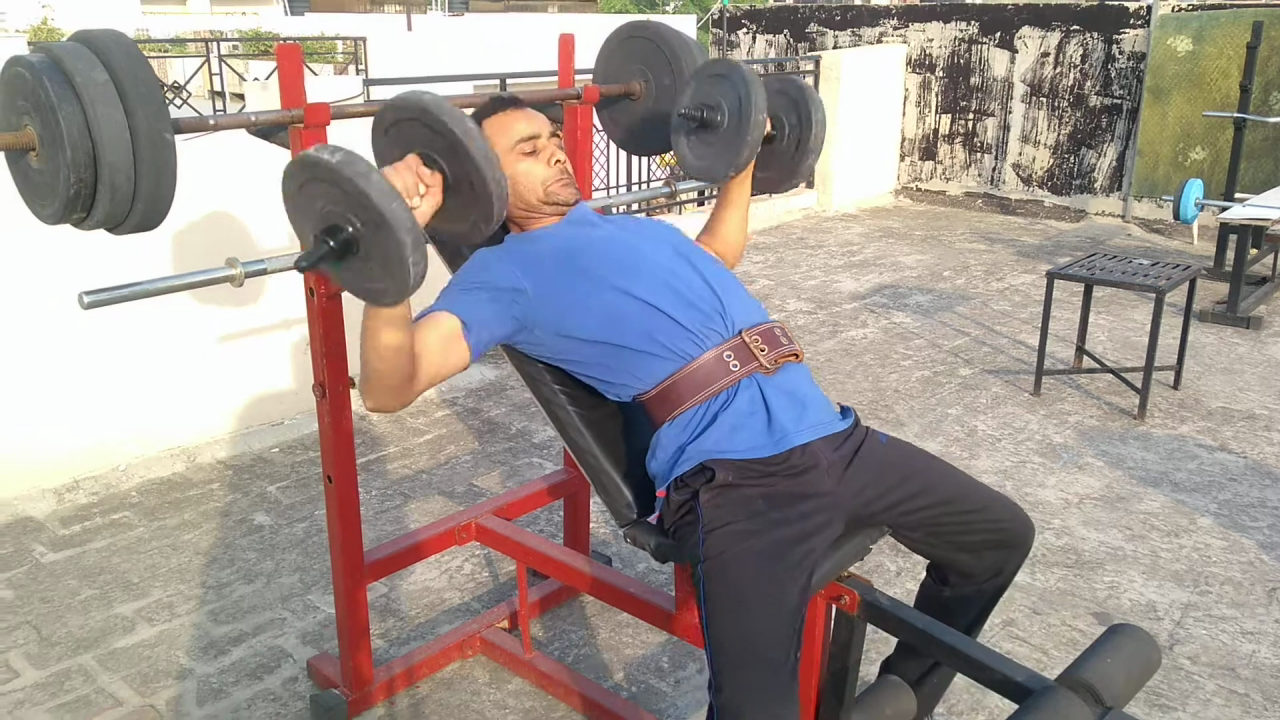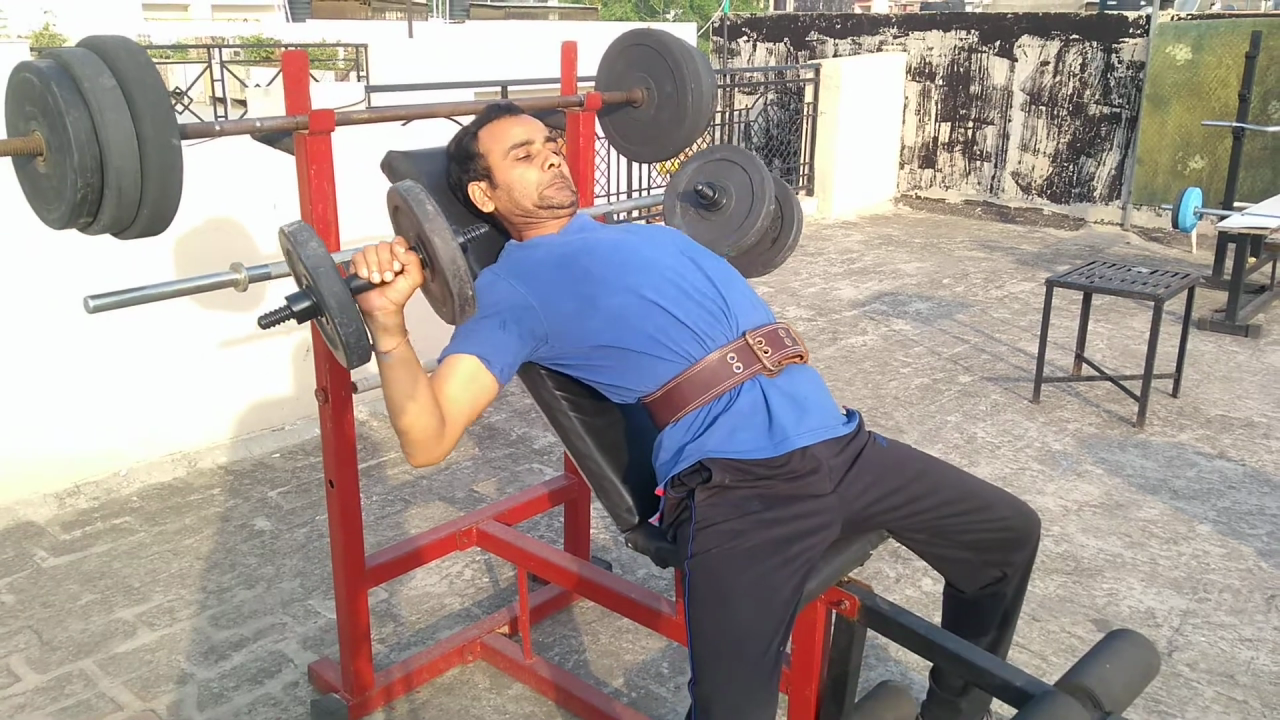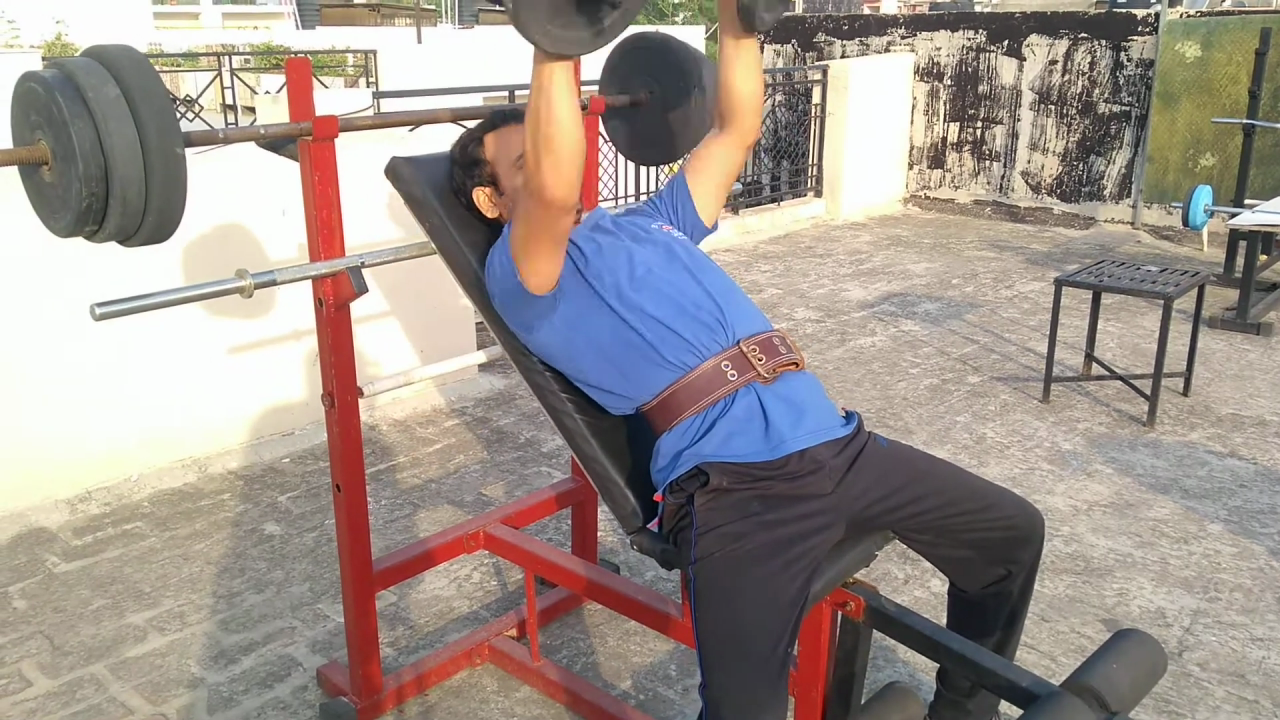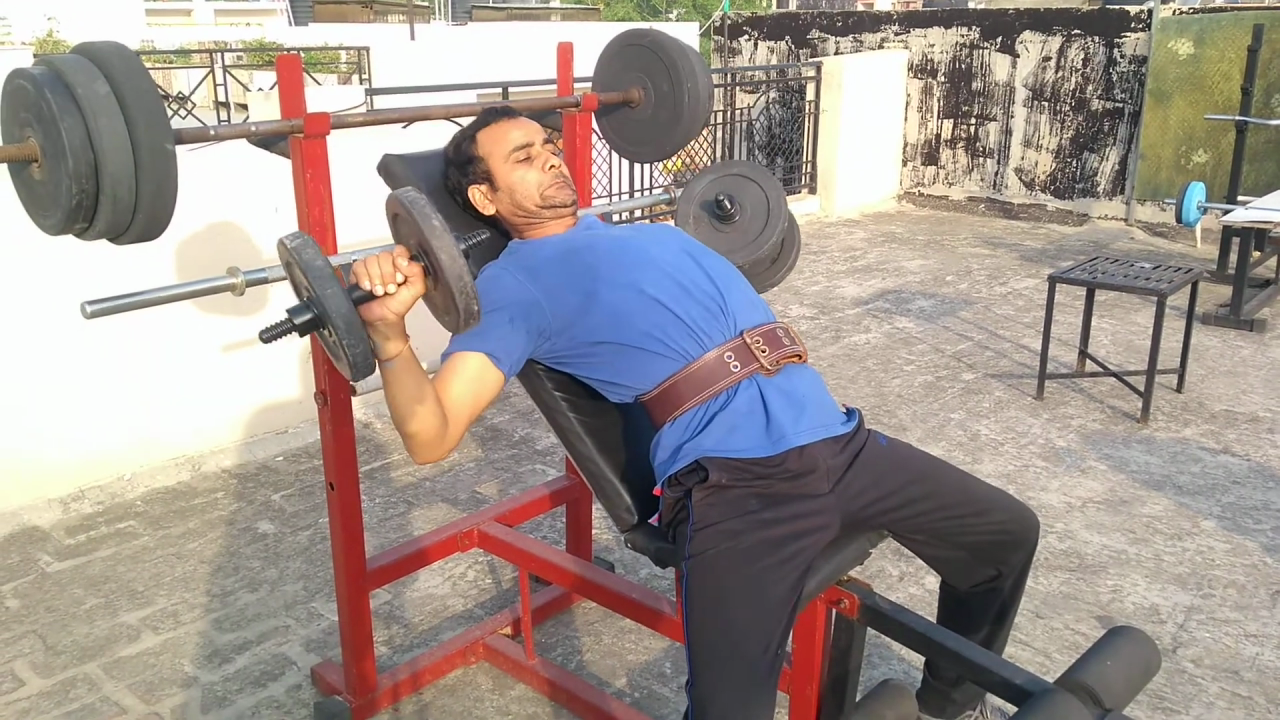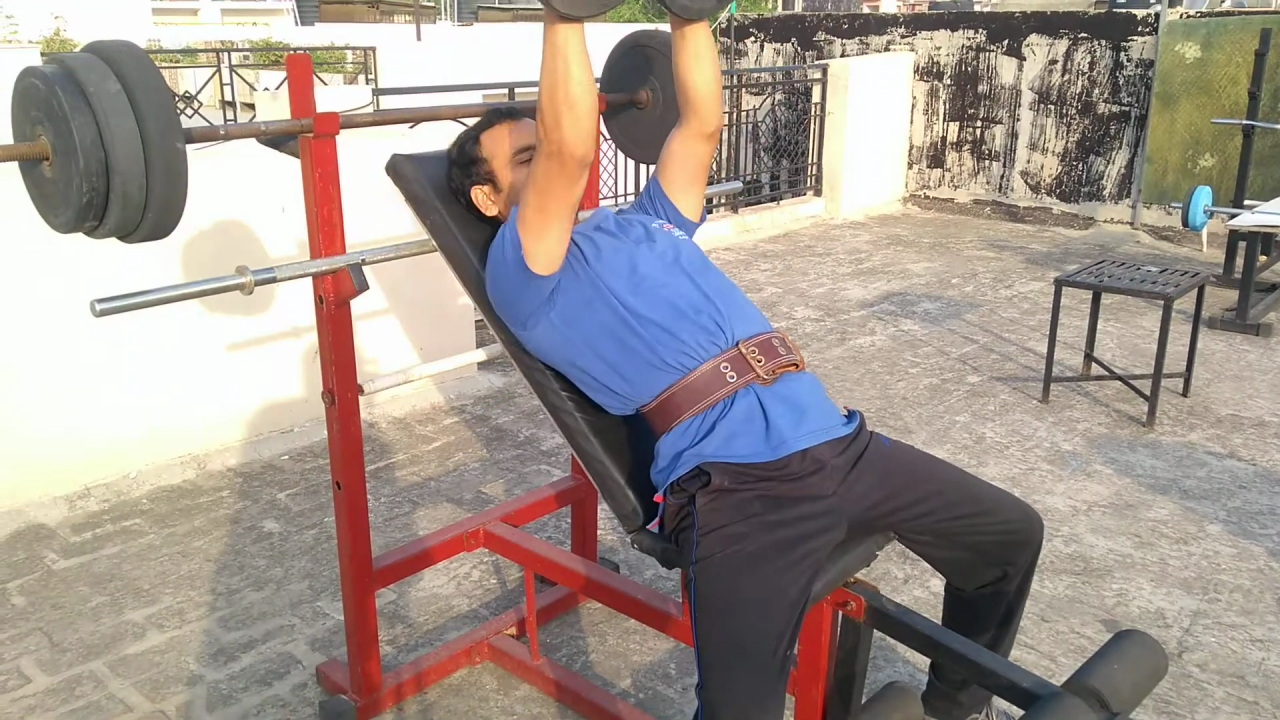
dt=1s
person 1, frame 1
left shoulder: (630, 224)
right shoulder: (505, 270)
left elbow: (719, 252)
right elbow: (387, 386)
left wrist: (742, 165)
left hip: (828, 434)
right hip: (730, 477)
left knee: (1003, 535)
person 1, frame 2
left shoulder: (642, 232)
right shoulder: (511, 286)
right elbow: (427, 437)
right wrist: (386, 317)
left hip: (834, 438)
right hip: (735, 480)
left knee: (1009, 533)
person 1, frame 3
left shoulder: (646, 225)
right shoulder: (522, 271)
left elbow: (736, 131)
right elbow: (557, 189)
left hip: (832, 439)
right hip: (735, 485)
left knee: (1013, 531)
person 1, frame 4
left shoulder: (640, 233)
right shoulder: (513, 282)
right elbow: (432, 435)
left wrist: (729, 245)
right wrist: (388, 326)
left hip: (834, 438)
right hip: (733, 479)
left knee: (1007, 534)
person 1, frame 5
left shoulder: (643, 224)
right shoulder: (522, 273)
left elbow: (701, 124)
right elbow: (572, 146)
left wrist: (688, 17)
right wrist: (563, 17)
left hip: (833, 440)
right hip: (735, 483)
left knee: (1012, 533)
